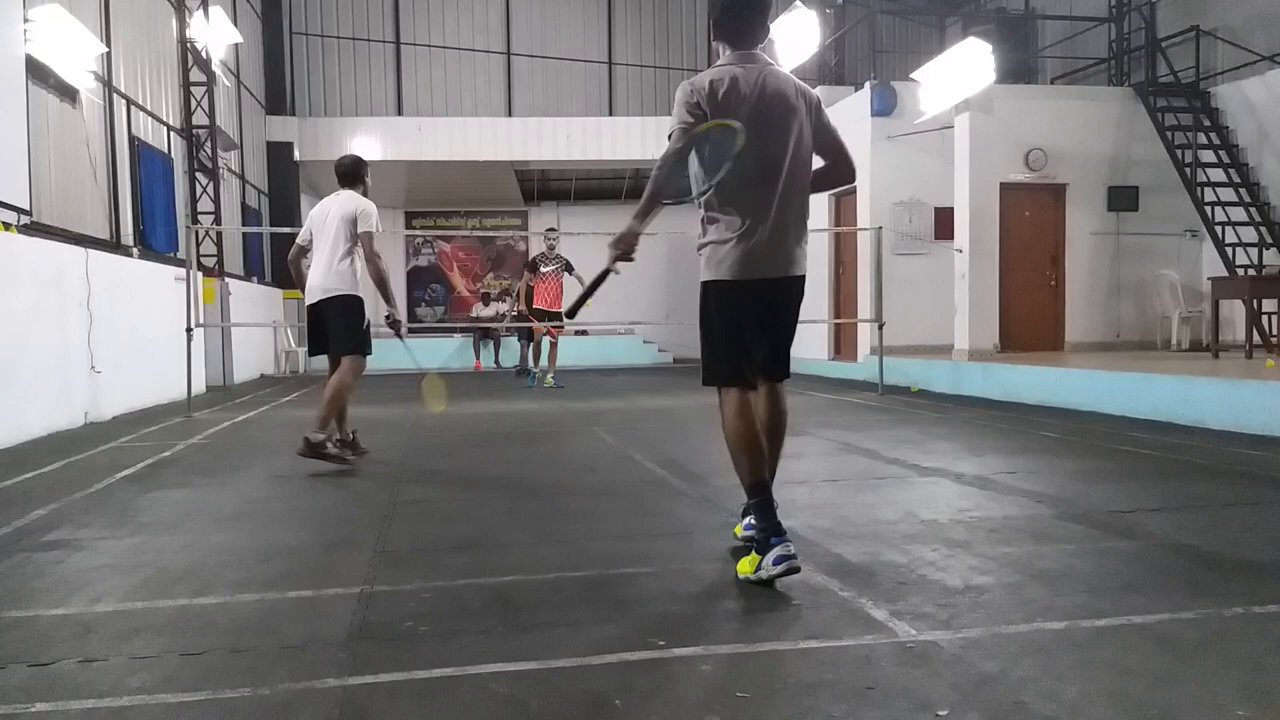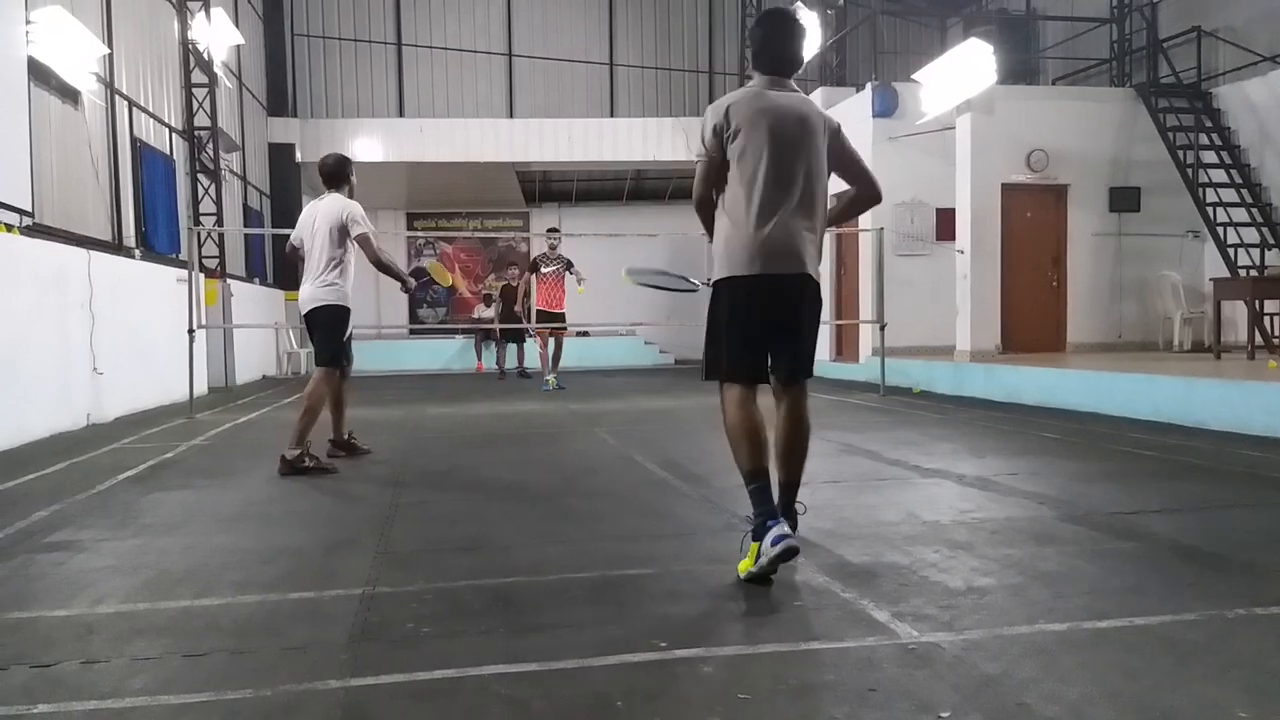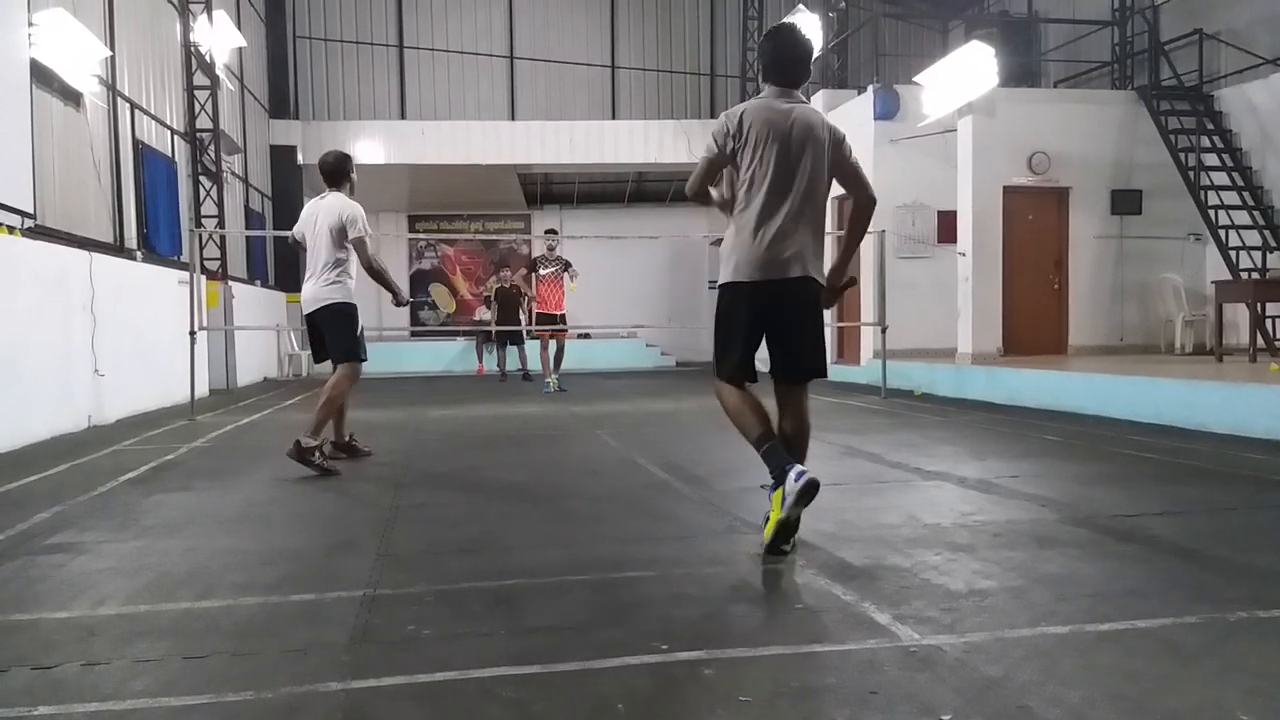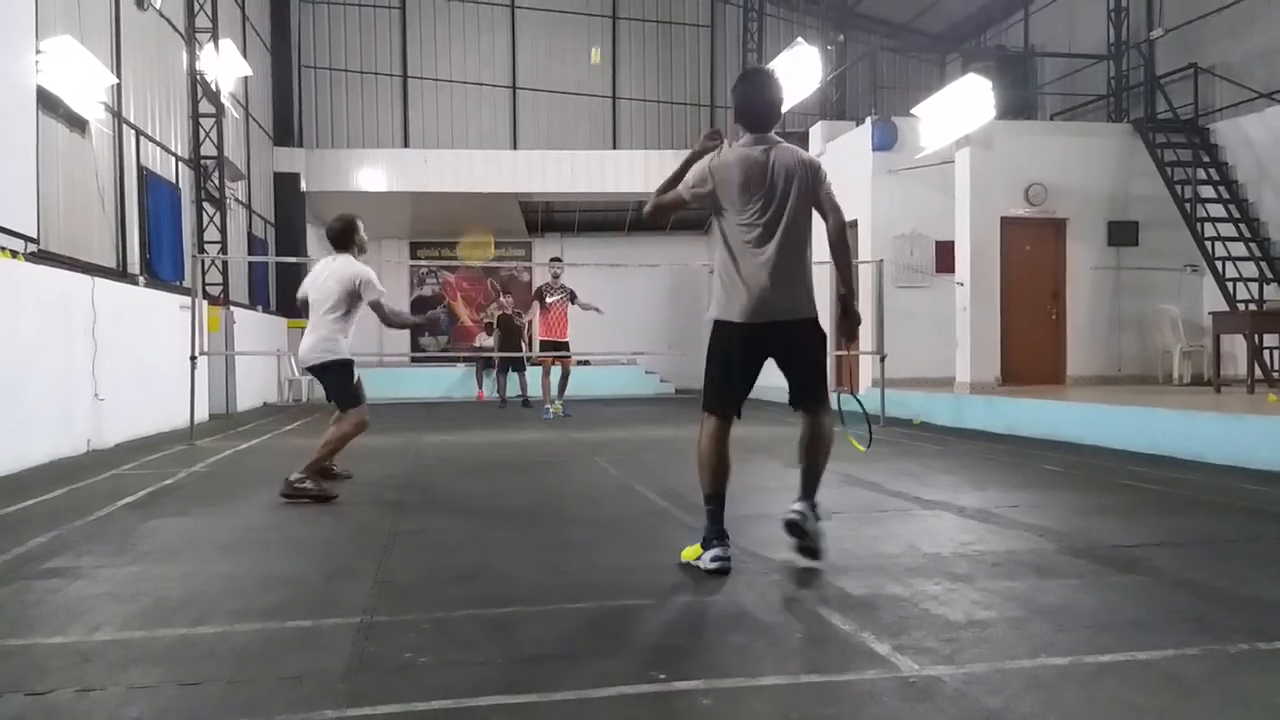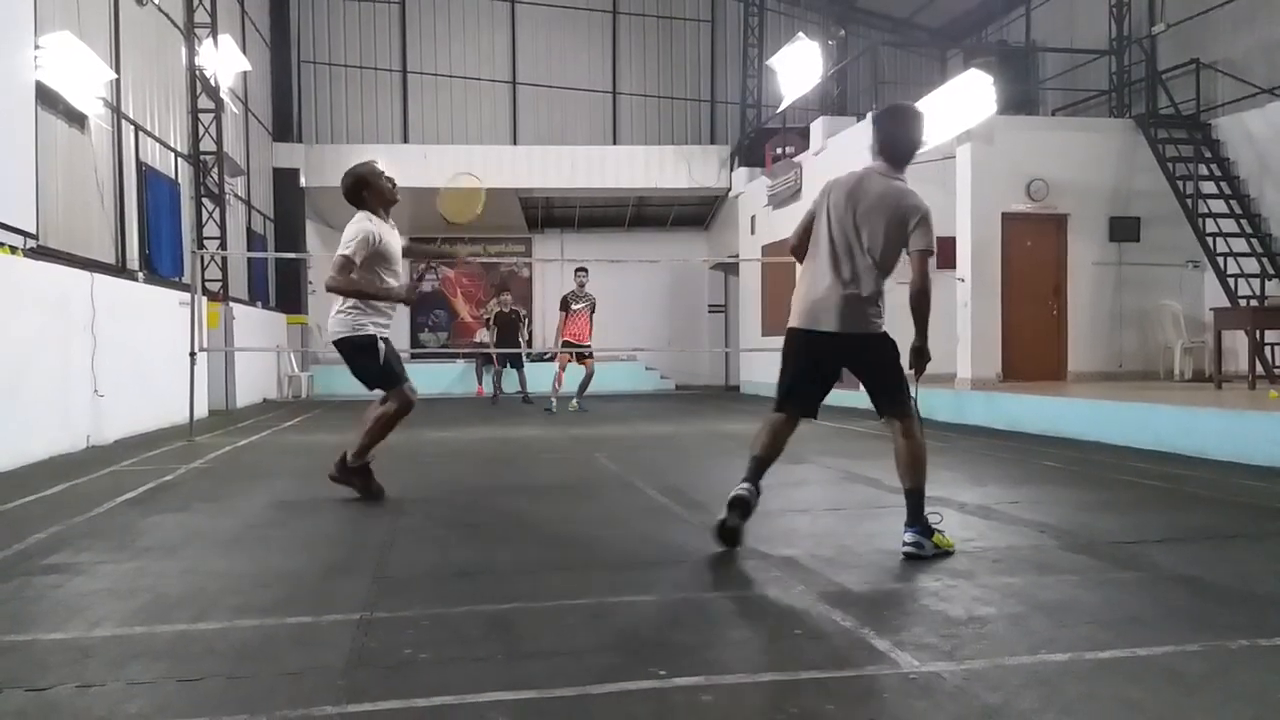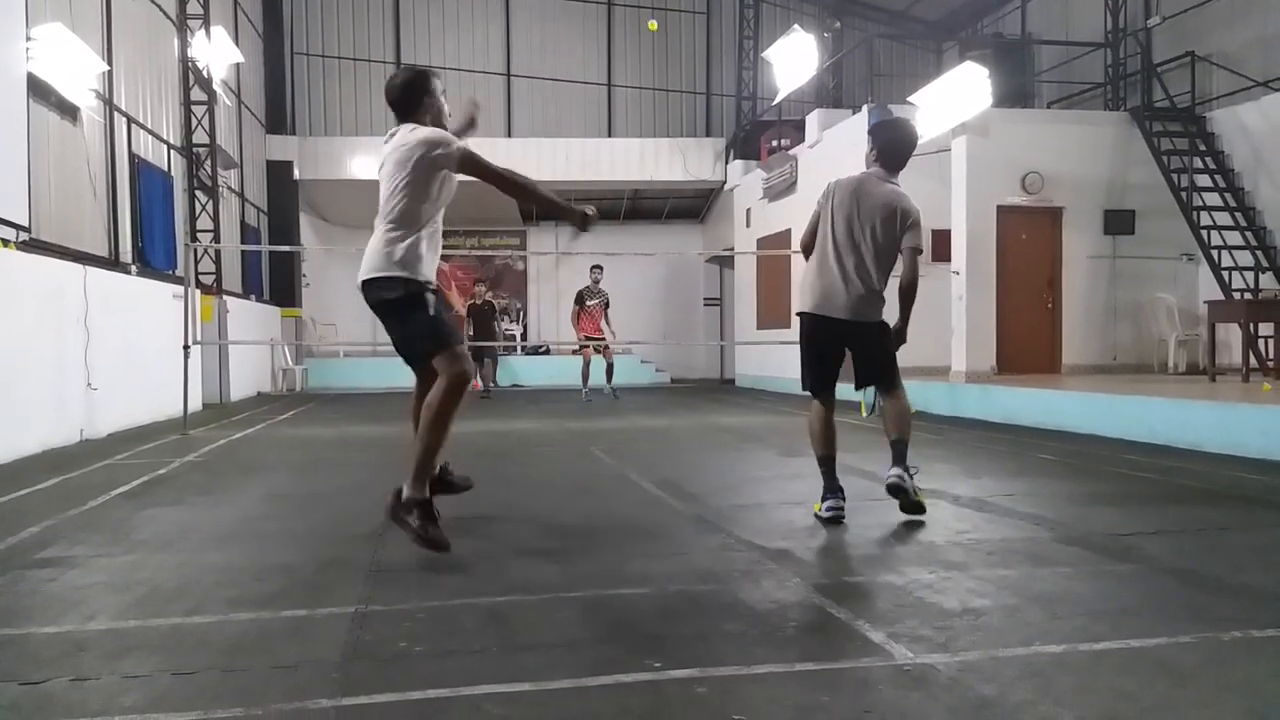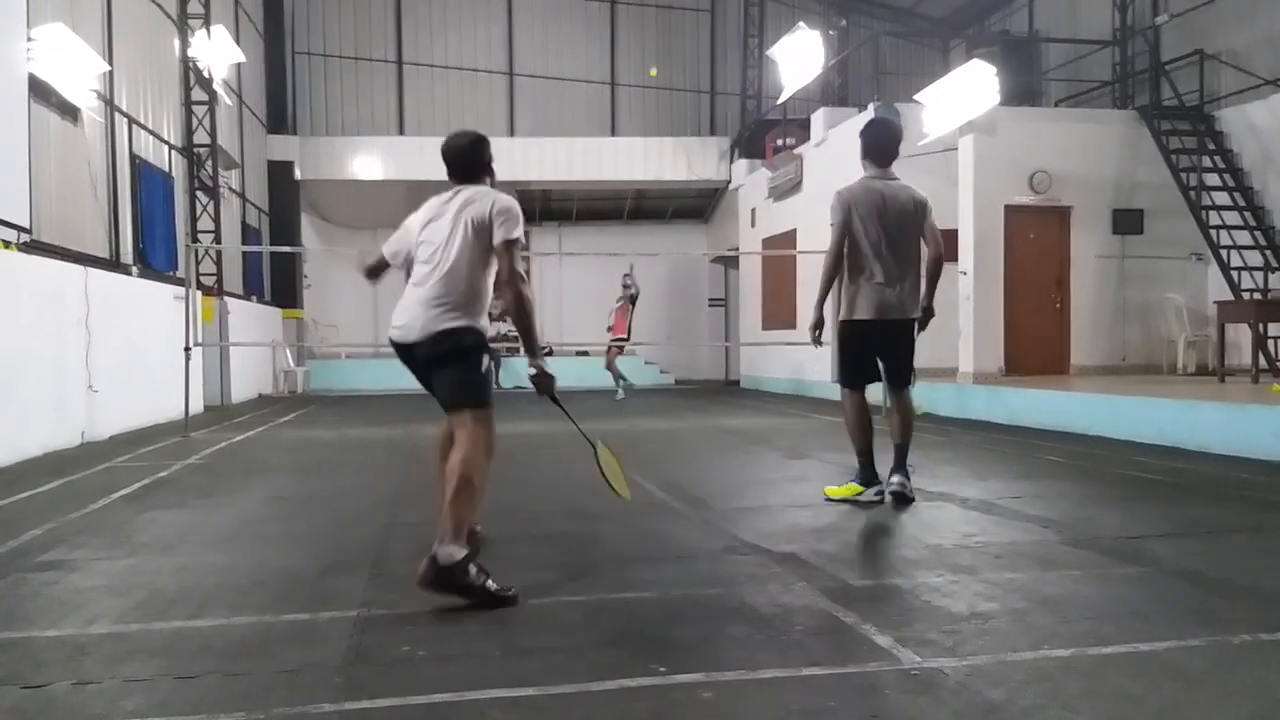
dt=0.5s
person 1, frame 1
left shoulder: (702, 88)
right shoulder: (799, 92)
left elbow: (675, 165)
right elbow: (843, 170)
left wrist: (636, 226)
left hip: (731, 262)
right hip: (788, 263)
left knee: (735, 391)
right knee: (768, 384)
left ankle: (771, 536)
right ankle: (760, 509)
person 1, frame 2
left shoulder: (727, 110)
right shoulder: (821, 120)
left elbow: (703, 196)
right elbow: (868, 192)
left hip: (743, 266)
right hip: (801, 269)
left knee: (738, 391)
right knee: (791, 390)
left ankle: (768, 523)
right ankle: (784, 516)
person 1, frame 3
left shoulder: (739, 119)
right shoulder: (826, 129)
left elbow: (695, 188)
right elbow: (864, 199)
left wrist: (723, 200)
right wrist: (840, 267)
left hip: (746, 271)
right hip: (802, 274)
left knee: (731, 383)
right knee: (793, 390)
left ankle: (788, 472)
right ankle: (785, 519)
person 1, frame 4
left shoulder: (718, 167)
right shoulder: (805, 165)
left elbow: (654, 209)
right elbow: (837, 228)
left wrist: (694, 156)
right wrist: (847, 299)
left hip: (736, 315)
right hip: (796, 313)
left knee: (715, 420)
right knee: (817, 410)
left ankle: (714, 540)
right ankle: (805, 503)
person 1, frame 5
left shoulder: (835, 187)
right shoulder: (913, 206)
left elbow: (797, 248)
right elbow: (920, 281)
right wrist: (921, 340)
left hip: (807, 320)
right hip: (862, 329)
left knee: (785, 414)
right knee: (904, 420)
left ankle: (748, 488)
right ankle: (917, 528)
person 1, frame 6
left shoulder: (837, 188)
right shoulder: (905, 207)
left elbow: (806, 244)
right elbow: (909, 275)
right wrist: (902, 324)
left hip: (816, 307)
right hip: (865, 313)
left knee: (822, 400)
right knee: (892, 390)
left ankle: (830, 494)
right ankle: (899, 467)
person 1, frame 7
left shoulder: (847, 196)
right shoulder: (915, 198)
left elbow: (835, 255)
right elbow: (936, 254)
left wrist: (819, 308)
right wrist: (928, 300)
left hip: (859, 309)
right hip: (904, 310)
left knee: (853, 391)
right knee: (899, 391)
left ankle: (868, 479)
right ankle: (900, 470)
person 2, frame 1
left shoulder: (320, 208)
right shoulder: (363, 205)
left elbow: (293, 258)
right elbow: (371, 259)
right wrist: (392, 307)
left hip: (316, 295)
right hip: (341, 292)
left knee: (338, 364)
right knee: (352, 363)
left ankle: (343, 436)
right ankle: (318, 436)
person 2, frame 2
left shoulder: (309, 210)
right shoulder: (349, 208)
left elbow: (292, 250)
right elbow: (375, 257)
right wrist: (405, 279)
left hip: (311, 299)
right hip: (331, 300)
left knee: (341, 368)
right knee: (327, 373)
left ankle: (340, 438)
right ankle: (294, 453)
person 2, frame 3
left shoulder: (310, 207)
right shoulder: (350, 208)
left elbow: (297, 239)
right elbow: (368, 261)
right wrist: (397, 292)
left hip: (311, 299)
right hip: (335, 298)
left knee: (343, 368)
right knee: (349, 369)
left ankle: (341, 440)
right ankle: (309, 442)
person 2, frame 4
left shoulder: (320, 268)
right shoulder: (360, 273)
left elbow: (302, 305)
right elbow: (388, 318)
right wrist: (421, 320)
left hip: (310, 351)
right hip: (331, 352)
left knee: (351, 404)
right knee: (357, 418)
left ankle: (324, 464)
right ankle: (302, 478)
person 2, frame 5
left shoulder: (383, 225)
right shoulder: (364, 229)
left elbow: (401, 249)
right elbow: (336, 280)
left wrist: (440, 253)
right wrist: (391, 292)
left hip: (369, 328)
right hip: (357, 329)
left knee: (392, 401)
right knee: (403, 398)
left ankle: (351, 464)
right ankle: (356, 462)
person 2, frame 6
left shoulder: (402, 142)
right shoulder: (427, 139)
right elbow: (501, 177)
left wrist: (460, 128)
right wrist: (567, 211)
left hip: (393, 277)
right hip: (397, 278)
left knee: (431, 374)
right knee: (456, 370)
left ankle: (428, 475)
right ankle: (414, 495)
person 2, frame 7
left shoulder: (424, 213)
right shoulder: (500, 204)
left elbow: (373, 268)
right elbow: (512, 280)
left wrist: (389, 256)
right wrist: (535, 358)
left hip: (406, 330)
right hip: (451, 330)
left knee: (460, 417)
right knee: (477, 438)
left ankle: (455, 530)
right ankle: (449, 559)
